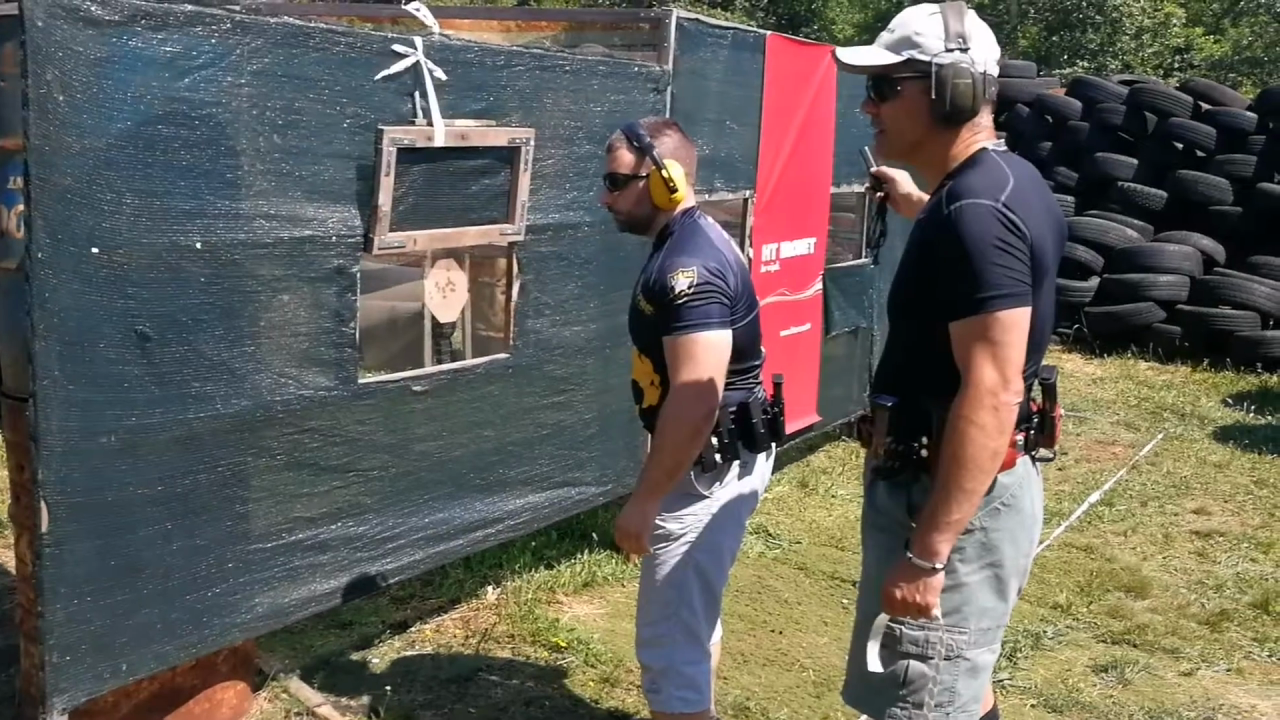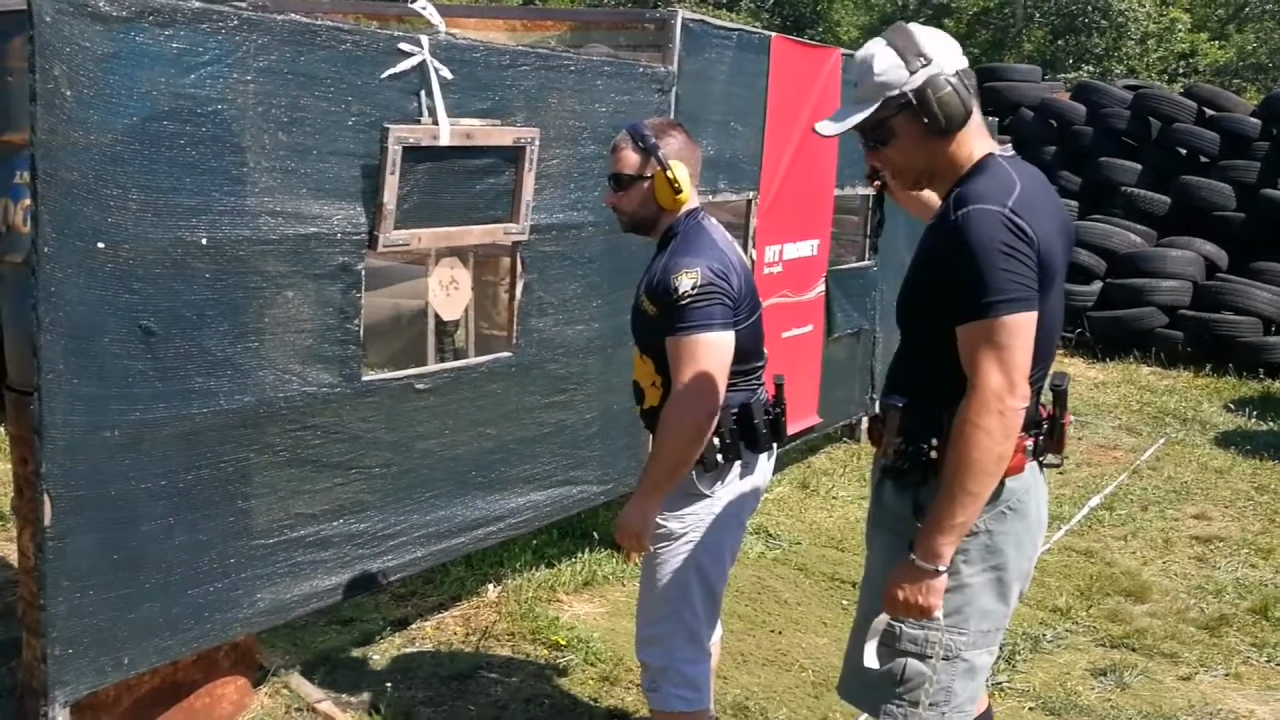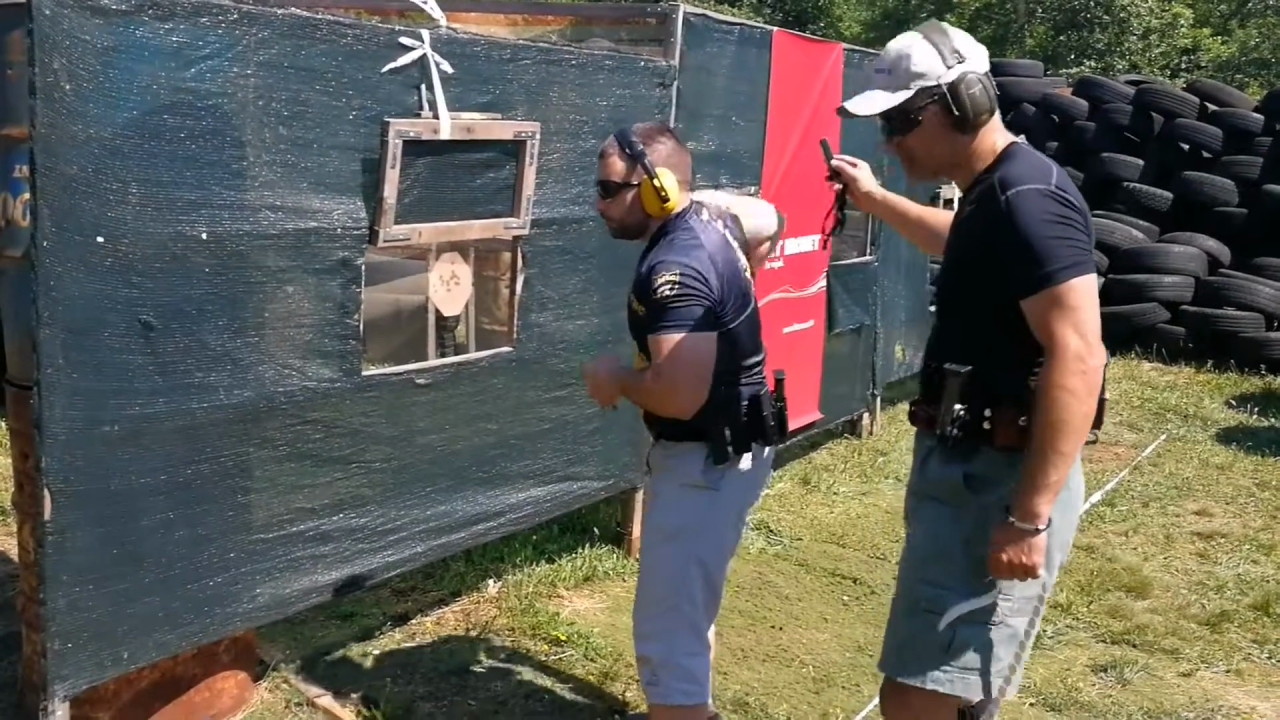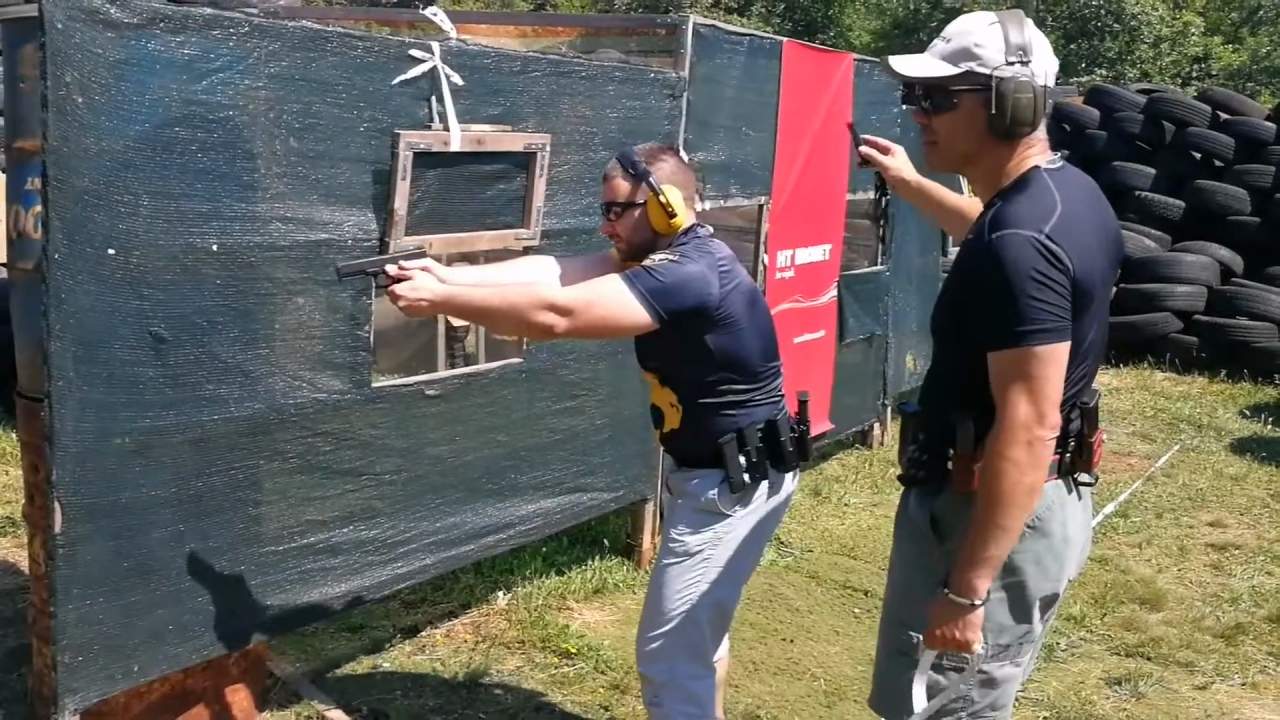
dt=1s
person 1, frame 1
left shoulder: (974, 210)
right shoulder: (1002, 180)
left elbow: (993, 394)
left wrist: (927, 551)
right wrist: (916, 206)
left hip: (953, 497)
right hip: (958, 484)
person 1, frame 2
left shoulder: (983, 217)
right shoulder: (1011, 184)
left elbow: (998, 398)
left wrist: (931, 554)
right wrist: (921, 202)
left hip: (960, 501)
right hip: (960, 488)
person 1, frame 3
left shoulder: (1027, 200)
right shoulder: (995, 191)
left elbow: (1078, 361)
left wrist: (1029, 516)
right wrist: (876, 200)
left hip: (998, 479)
right hip: (968, 466)
person 1, frame 4
left shoulder: (1020, 241)
right shoulder: (1070, 192)
left elbow: (1028, 428)
left wrist: (965, 588)
right wrist: (912, 186)
left hip: (995, 510)
right hip: (1045, 501)
person 2, frame 1
left shoulder: (688, 266)
right shoulder: (687, 244)
left elbow: (696, 401)
left wrist: (643, 501)
right wrist: (655, 486)
left hip: (707, 467)
right hip: (707, 460)
left knee: (669, 637)
right knee: (693, 613)
person 2, frame 2
left shoulder: (693, 267)
right shoulder: (691, 245)
left elbow: (698, 401)
left wrist: (644, 501)
left hip: (709, 467)
right hip: (709, 461)
left knee: (670, 637)
right knee: (693, 613)
person 2, frame 3
left shoulder: (677, 265)
right shoulder: (703, 224)
left elbow: (678, 394)
left wrist: (616, 379)
left hip: (709, 458)
right hip: (712, 449)
left knee: (667, 628)
right knee: (685, 602)
person 2, frame 4
left shoulder: (688, 273)
right shoulder: (665, 256)
left elbow: (557, 314)
right elbow: (555, 272)
left wrist: (440, 299)
right wrist: (447, 275)
left hip: (735, 483)
right hip: (709, 471)
left knee: (669, 651)
right knee: (698, 618)
